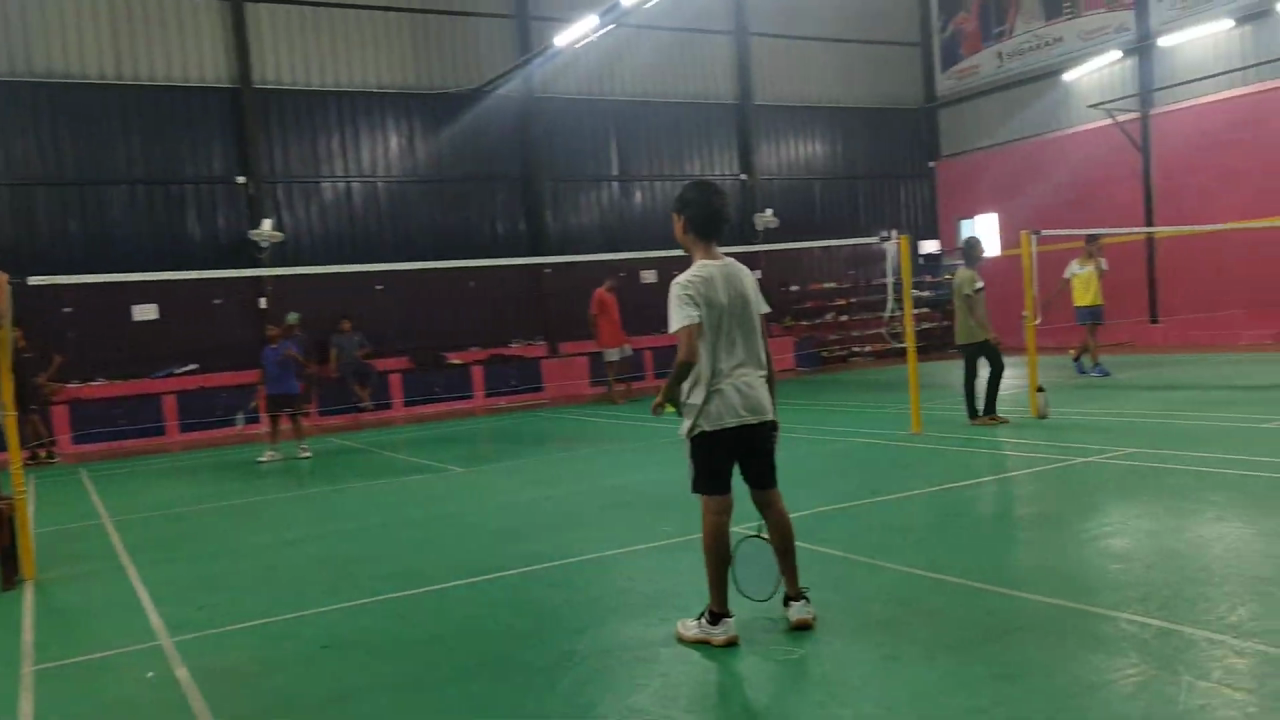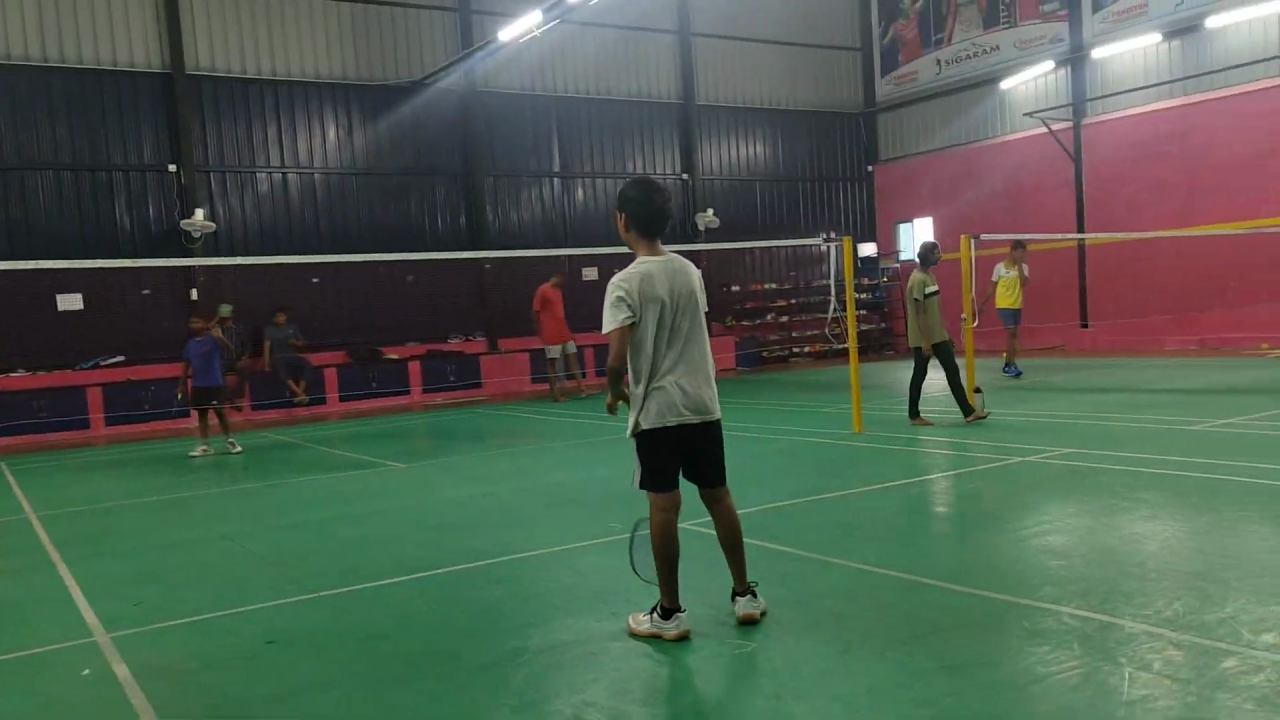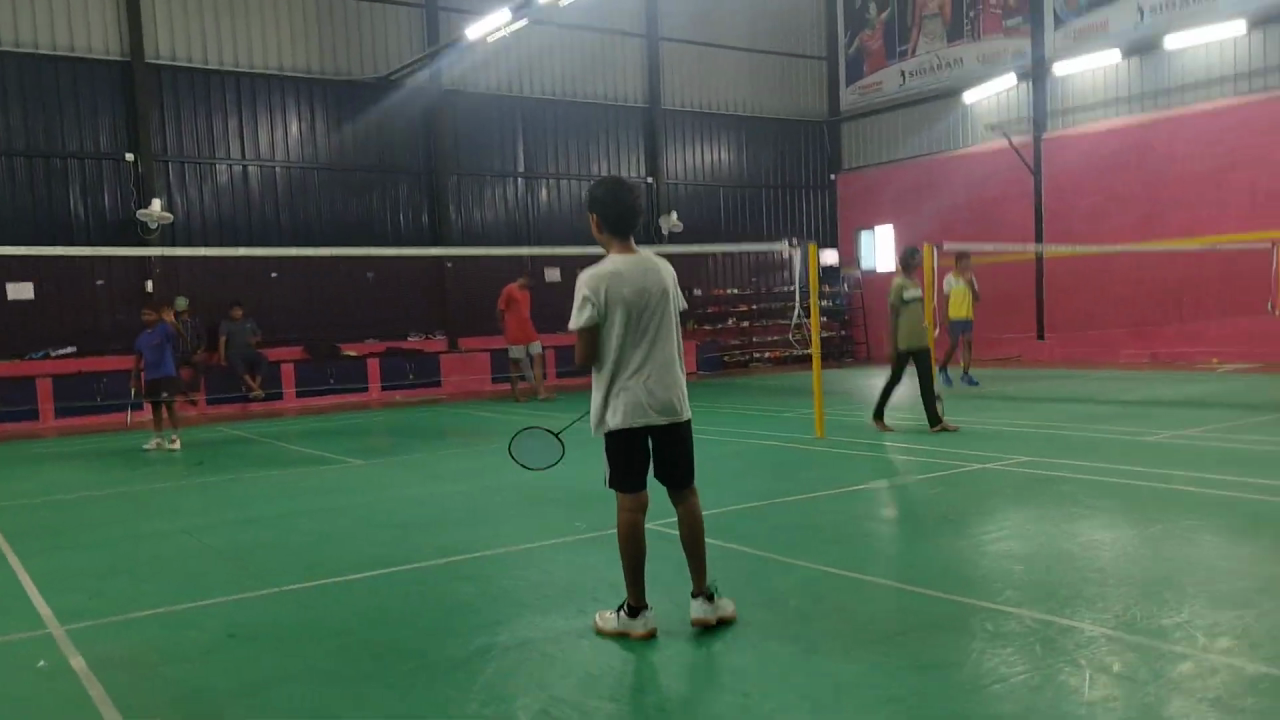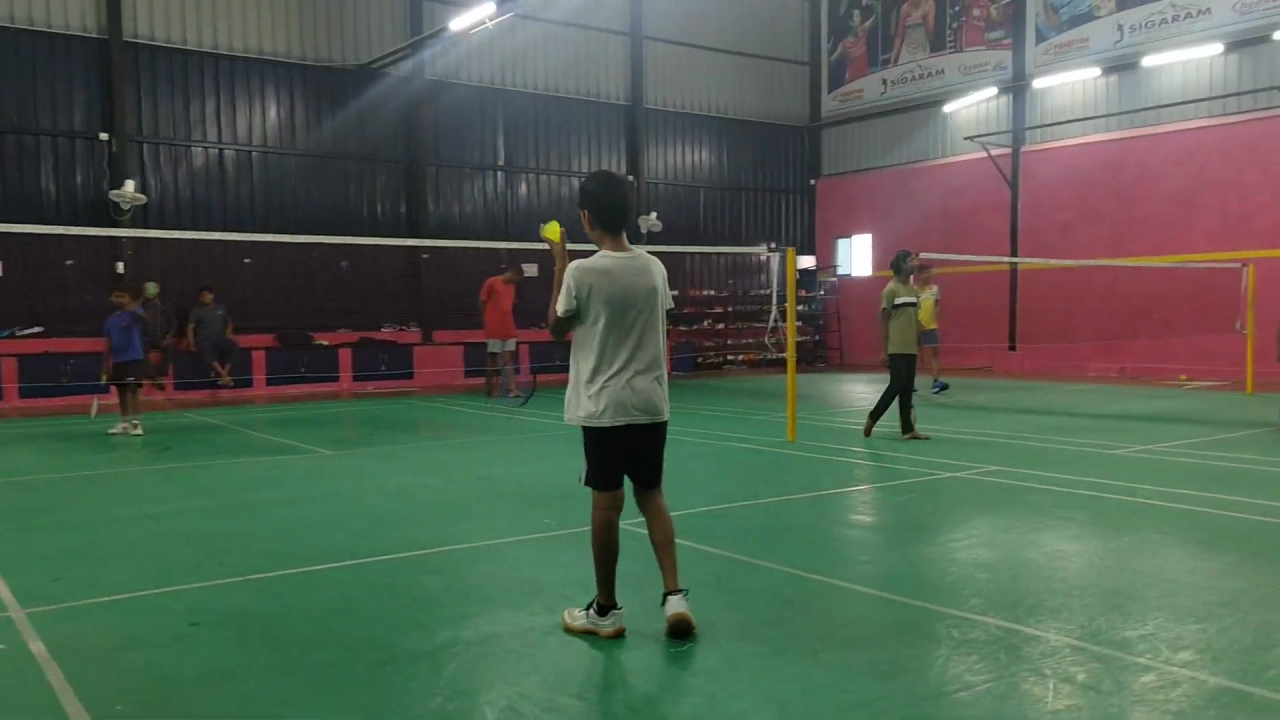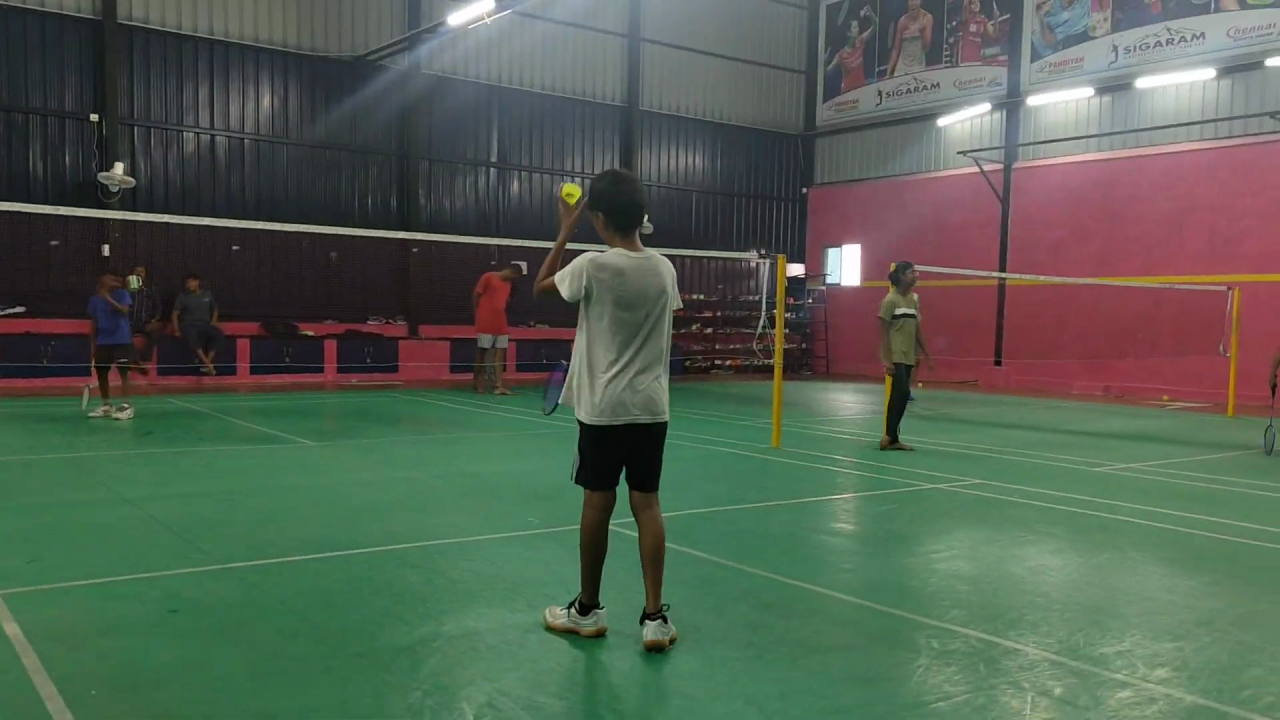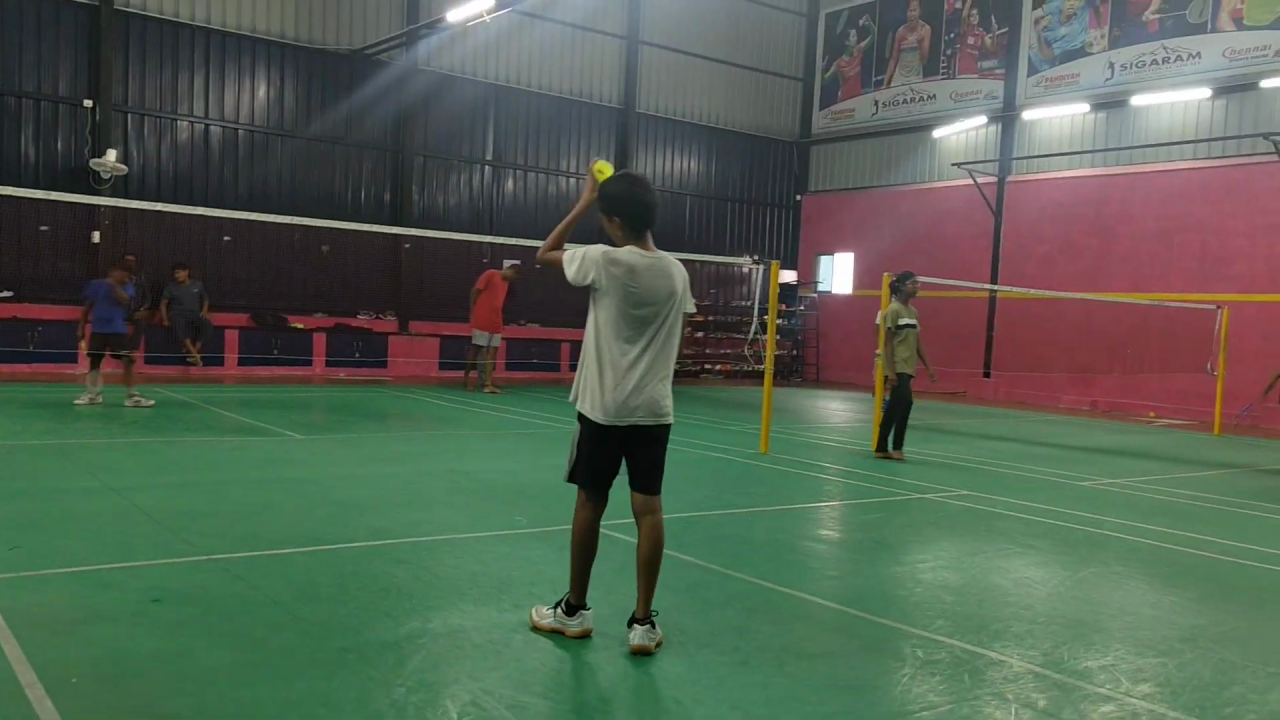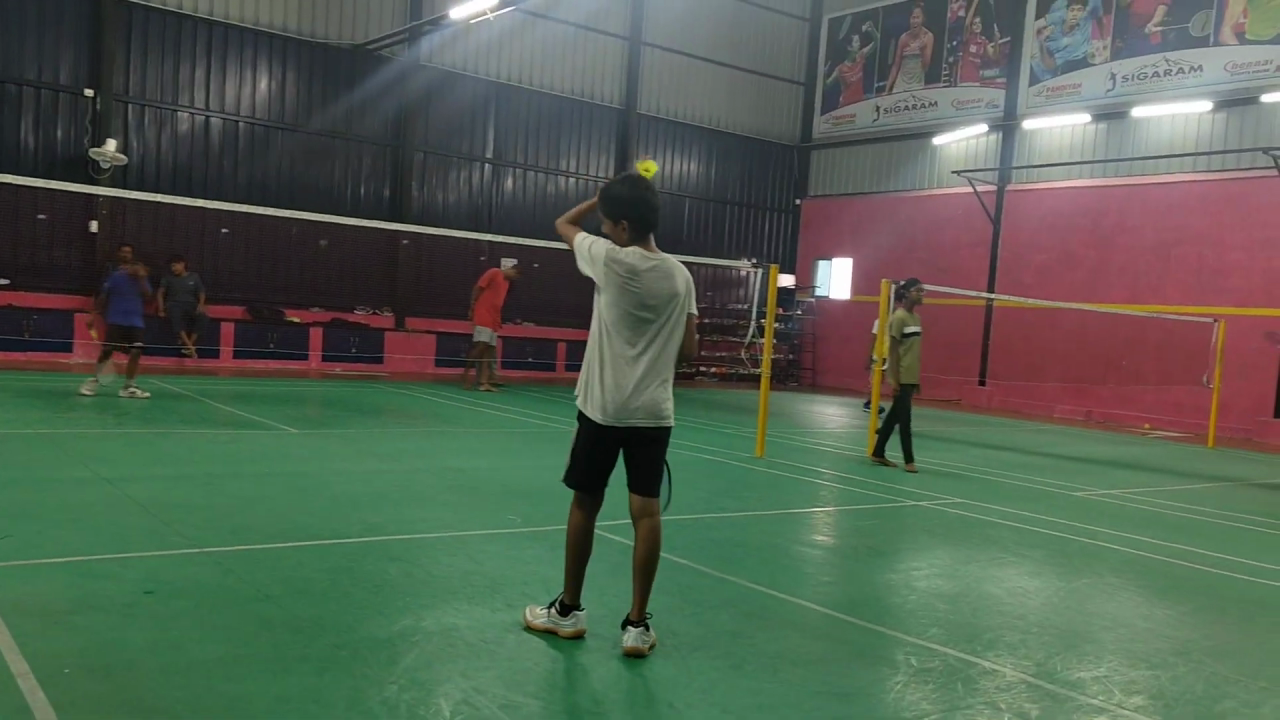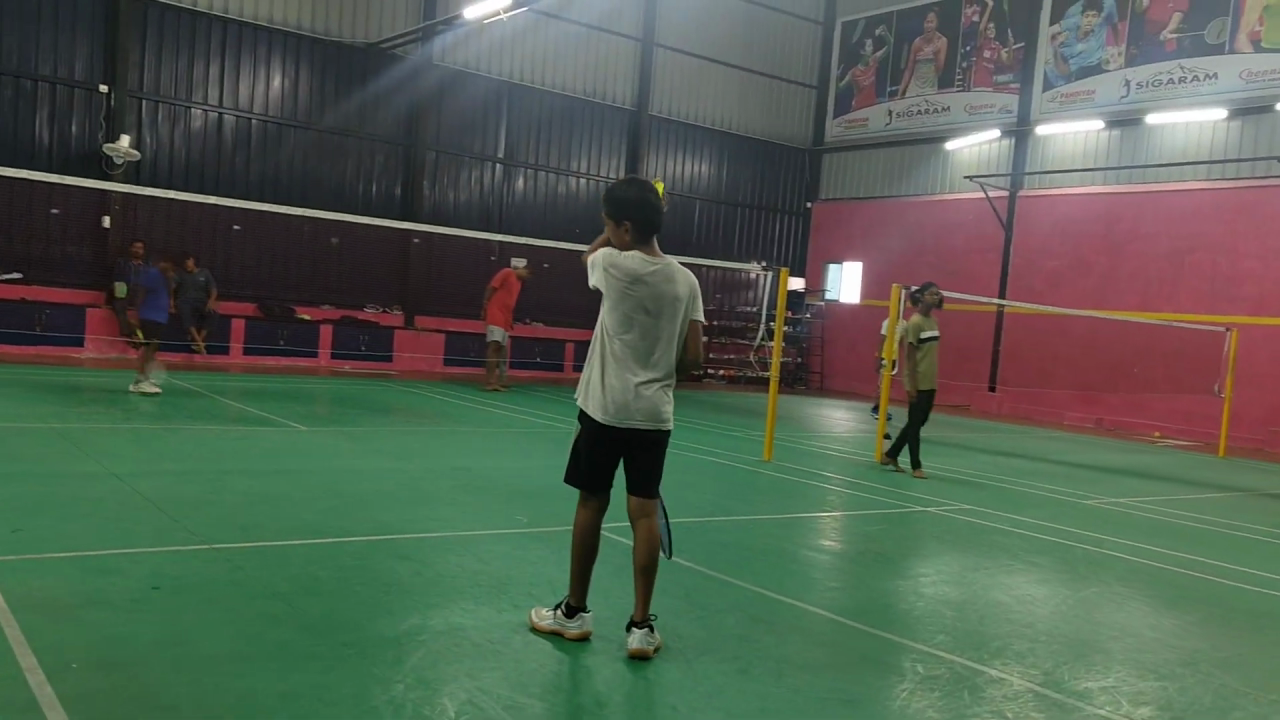
dt=0.2s
person 1, frame 1
left shoulder: (687, 284)
right shoulder: (745, 275)
left elbow: (687, 356)
right elbow: (763, 348)
left wrist: (667, 393)
right wrist: (772, 407)
left hip: (712, 412)
right hip: (755, 406)
left knee: (716, 509)
right knee: (770, 499)
left ankle: (719, 618)
right ankle: (797, 599)
person 1, frame 2
left shoulder: (625, 282)
right shoulder: (690, 271)
left elbow: (616, 361)
left wrist: (615, 391)
left hip: (655, 408)
right hip: (702, 402)
left knee: (664, 506)
right knee: (718, 496)
left ankle: (670, 613)
right ankle: (744, 593)
person 1, frame 3
left shoulder: (594, 279)
right shoulder: (664, 270)
left elbow: (585, 358)
left hip: (623, 409)
right hip: (671, 402)
left knee: (631, 506)
right knee: (685, 497)
left ankle: (637, 611)
right ankle: (702, 596)
person 1, frame 4
left shoulder: (582, 272)
right shoulder: (655, 268)
left elbow: (556, 327)
left wrist: (558, 263)
left hip: (603, 407)
right hip: (651, 403)
left knee: (607, 504)
right knee: (653, 499)
left ankle: (606, 610)
right ankle: (674, 597)
person 1, frame 5
left shoulder: (593, 268)
right shoulder: (665, 269)
left elbow: (541, 285)
left wrist: (565, 229)
left hip: (602, 407)
right hip: (652, 406)
left knee: (598, 504)
right knee: (647, 506)
left ankle: (588, 610)
right ankle: (655, 617)
person 1, frame 6
left shoulder: (604, 262)
right shoulder: (677, 272)
left elbow: (545, 254)
right elbow: (677, 343)
left wrist: (583, 200)
left hip: (603, 407)
right hip: (655, 409)
left knee: (590, 504)
right knee: (649, 510)
left ankle: (575, 609)
right ankle: (643, 622)
person 1, frame 7
left shoulder: (610, 259)
right shoulder: (681, 276)
left elbow: (563, 224)
right elbow: (688, 351)
left wrist: (606, 200)
left hip: (603, 407)
right hip: (655, 411)
left knee: (585, 505)
right knee: (646, 512)
left ankle: (568, 609)
right ankle: (637, 624)
person 1, frame 8
left shoulder: (611, 265)
right shoulder: (686, 281)
left elbow: (593, 249)
right elbow: (692, 357)
left hip: (605, 408)
right hip: (654, 414)
left knee: (591, 507)
right knee: (645, 514)
left ankle: (574, 611)
right ankle: (641, 626)
person 2, frame 1
left shoulder: (973, 273)
right shoulder: (965, 276)
right elbow: (973, 308)
left wrist: (987, 331)
right wrist: (988, 332)
left hip: (980, 333)
right hip: (969, 335)
left knee: (998, 367)
right knee: (970, 374)
left ankle: (989, 412)
right ankle: (974, 415)
person 2, frame 2
left shoulder: (930, 276)
right shoulder: (918, 280)
right elbow: (919, 313)
left wrist: (944, 333)
right wrist: (925, 342)
left hip: (939, 335)
right hip: (923, 338)
left knee: (953, 371)
right knee: (919, 375)
left ankle: (969, 412)
right ankle: (914, 415)
person 2, frame 3
left shoulder: (915, 283)
right shoulder: (899, 284)
right elbow: (893, 317)
left wrist: (925, 336)
right wrist: (892, 346)
left hip: (920, 341)
right hip: (903, 342)
left knee: (927, 380)
right knee: (895, 379)
left ankle: (935, 421)
right ankle: (878, 417)
person 2, frame 4
left shoulder: (913, 290)
right shoulder: (891, 289)
right elbow: (883, 322)
left wrist: (919, 346)
right wrist: (883, 351)
left hip: (910, 347)
right hip: (895, 347)
left knee: (907, 387)
right knee: (897, 385)
left ankle: (908, 429)
right ankle: (872, 418)
person 2, frame 5
left shoulder: (913, 302)
right shoulder: (890, 300)
left elbow: (917, 332)
right elbow: (884, 332)
left wrist: (926, 356)
right wrist: (887, 360)
left hip: (908, 357)
right hip: (895, 357)
left knee: (898, 395)
right knee: (902, 392)
left ankle: (892, 438)
right ankle: (889, 434)
person 2, frame 6
left shoulder: (912, 311)
right shoulder: (894, 310)
right elbow: (888, 342)
left wrist: (927, 366)
right wrist: (891, 371)
left hip: (907, 367)
right hip: (897, 367)
left knee: (894, 407)
right knee: (905, 402)
left ankle: (881, 448)
right ankle: (896, 447)
person 2, frame 7
left shoulder: (916, 317)
right shoulder: (899, 317)
right elbow: (893, 351)
left wrist: (919, 379)
right wrist: (894, 380)
left hip: (912, 376)
right hip: (902, 376)
left knee: (895, 415)
right knee: (904, 416)
left ankle: (878, 453)
right ankle: (908, 460)
person 2, frame 8
left shoulder: (934, 321)
right shoulder: (914, 322)
right elbow: (910, 356)
right wrist: (912, 386)
left hip: (930, 382)
right hip: (916, 382)
left knee: (919, 420)
right knee: (915, 422)
left ankle: (891, 454)
right ankle: (916, 465)
